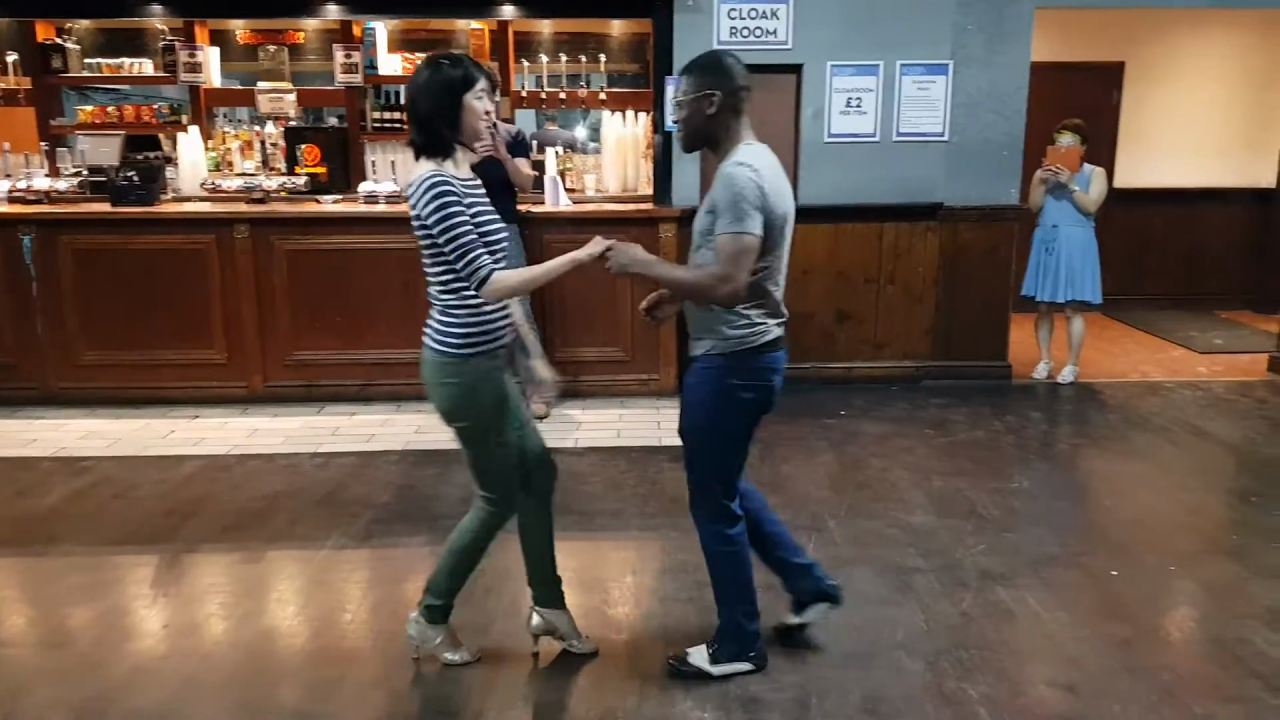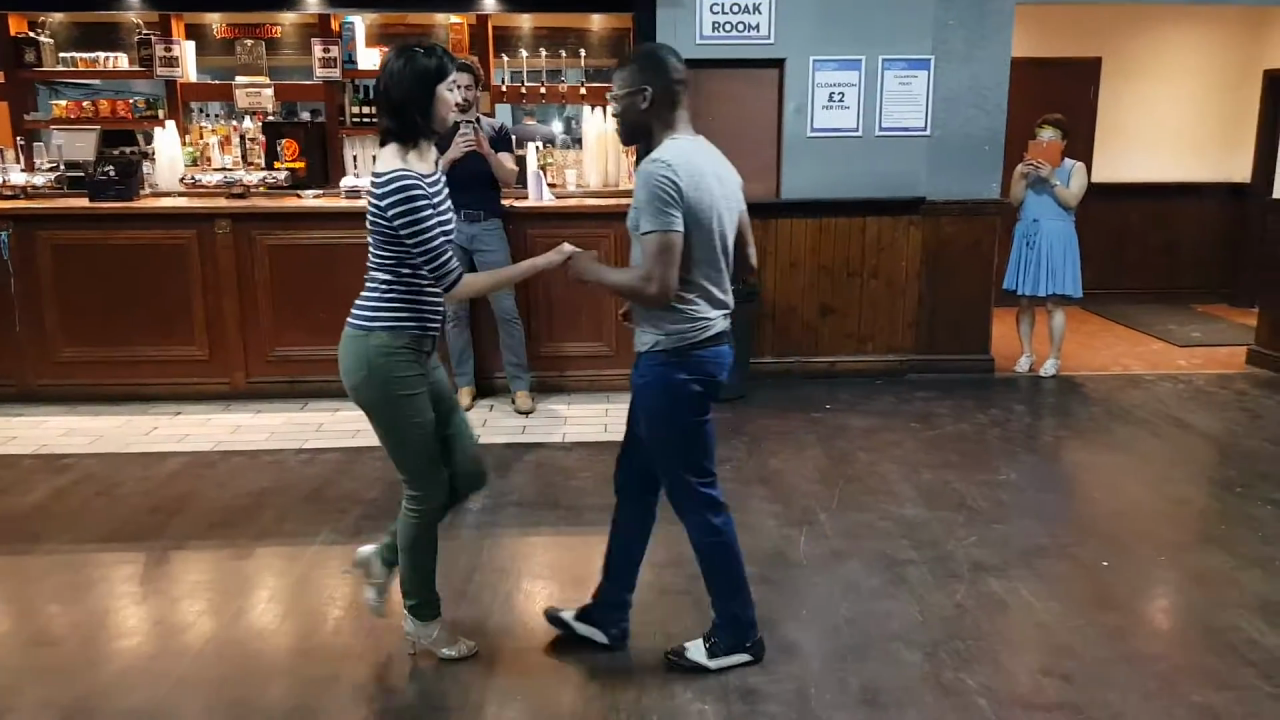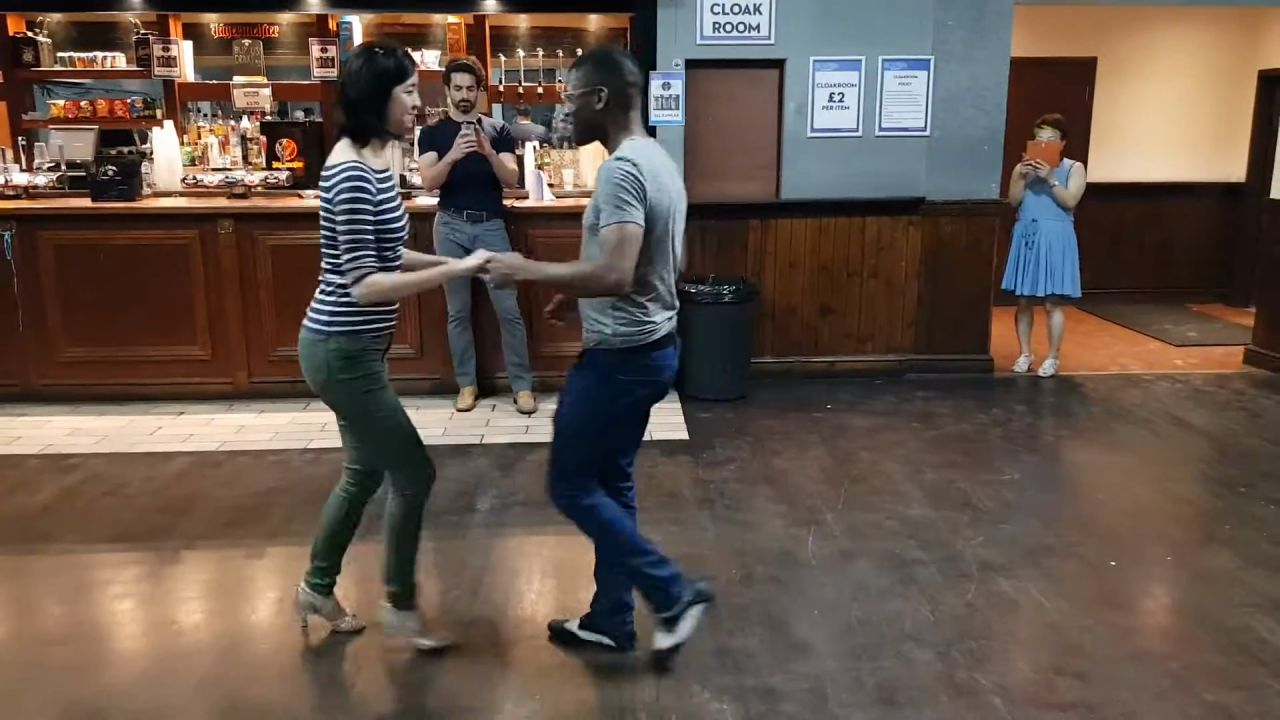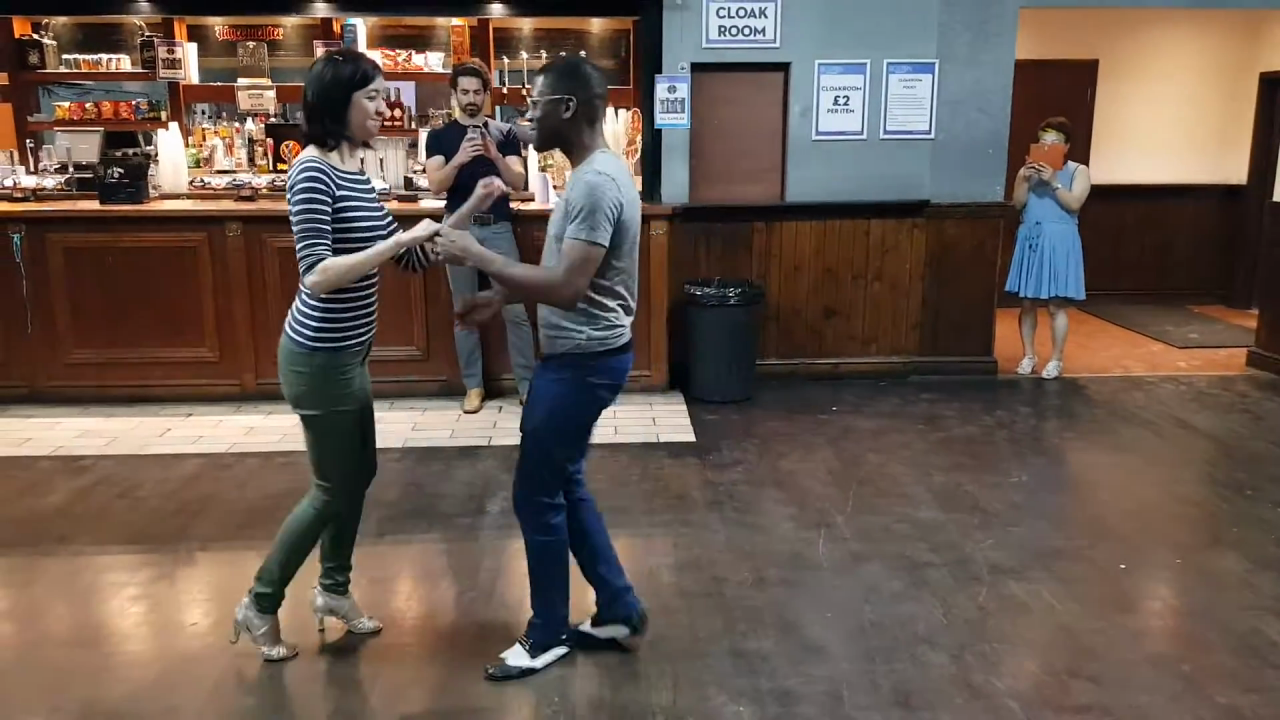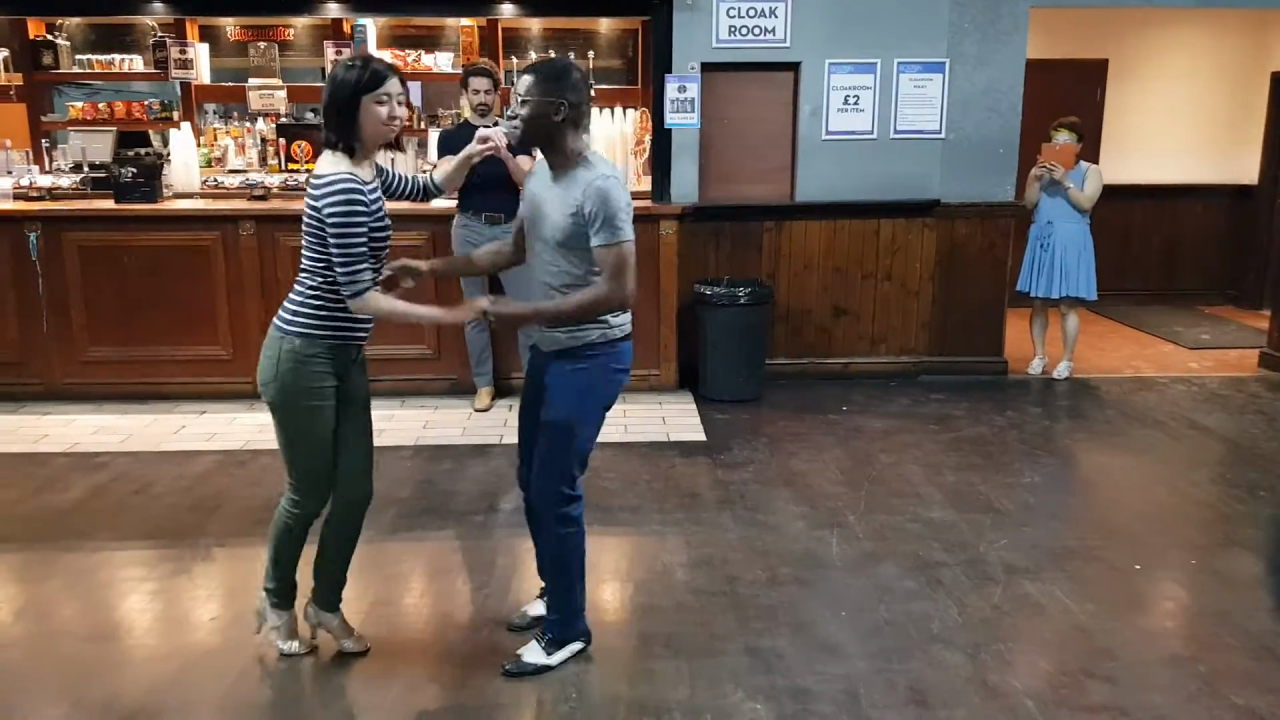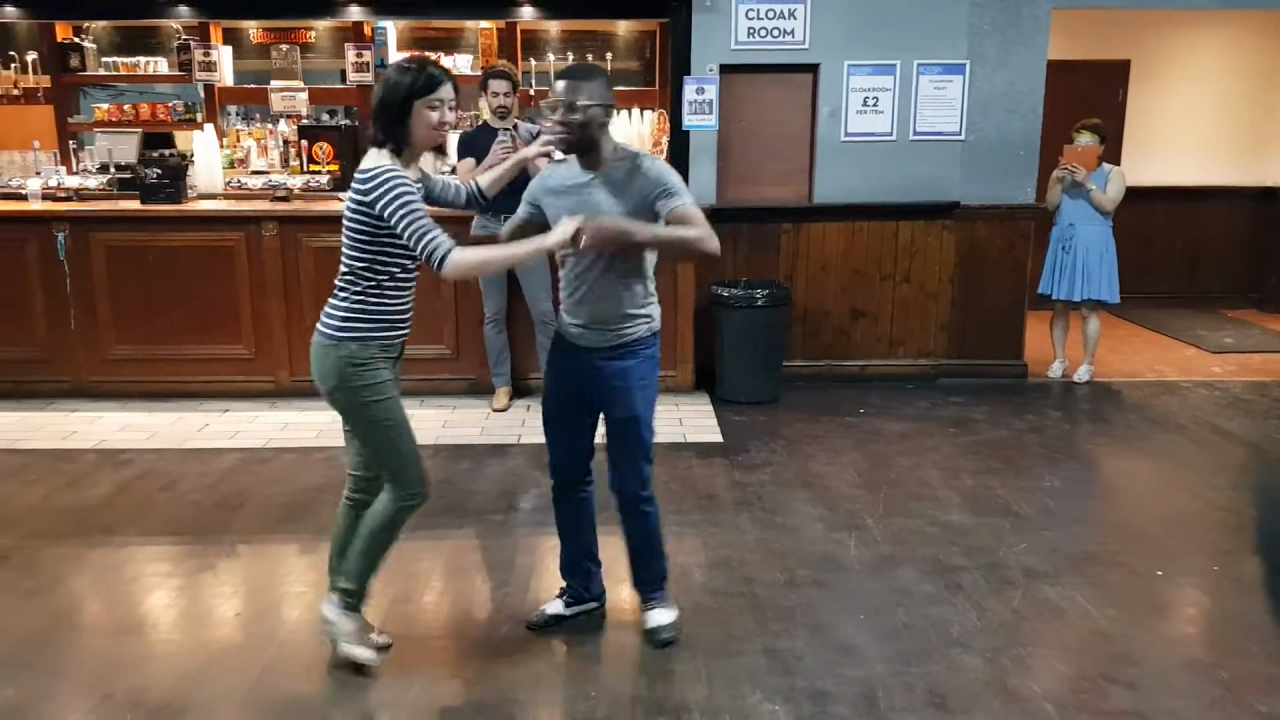
dt=0.3s
person 1, frame 1
left shoulder: (740, 175)
right shoulder: (755, 164)
left elbow: (727, 284)
left wrist: (647, 265)
right wrist: (677, 292)
left hip: (731, 362)
right hip: (748, 356)
left knee: (712, 503)
right knee: (724, 489)
left ankle: (738, 644)
right ankle: (810, 584)
person 1, frame 2
left shoulder: (661, 171)
right shoulder: (716, 161)
left elbow: (657, 286)
right elbow: (745, 260)
left wrist: (593, 270)
left hip: (676, 357)
right hip: (704, 343)
left knee: (695, 497)
right knee: (635, 481)
left ankle: (737, 634)
right ankle: (607, 615)
person 1, frame 3
left shoulder: (623, 170)
right shoulder: (657, 161)
left elbow: (614, 275)
left wrist: (527, 269)
right wrist: (580, 293)
left hip: (621, 356)
right hip: (651, 348)
left knee: (571, 485)
right knee: (610, 482)
left ankle: (673, 592)
right ankle: (610, 619)
person 1, frame 4
left shoulder: (598, 184)
right shoulder: (590, 174)
left elbow: (566, 289)
left wrist: (478, 255)
right wrist: (501, 296)
left hip: (584, 364)
right hip: (570, 358)
left knee: (539, 495)
right knee: (560, 485)
left ankle: (548, 633)
right ankle: (619, 609)
person 1, frame 5
left shoulder: (601, 185)
right shoulder: (539, 176)
left elbow: (617, 292)
right elbow: (515, 249)
left wrist: (521, 313)
right wrist: (434, 267)
left hip: (591, 355)
right hip: (551, 352)
left knee: (555, 489)
right knee: (536, 481)
left ankle: (566, 630)
right ankle: (560, 591)
person 1, frame 6
left shoulder: (648, 174)
right shoulder: (549, 179)
left elbow: (707, 243)
right elbow: (506, 246)
left wrist: (631, 232)
left hip: (628, 350)
right hip: (570, 348)
left knee: (630, 483)
right knee: (567, 477)
left ankle: (656, 593)
right ankle: (581, 589)
person 2, frame 1
left shoulder: (463, 175)
right shoulder: (437, 185)
right elbow: (487, 284)
right wrist: (579, 257)
left hip: (483, 358)
right hip: (464, 364)
left knee: (536, 473)
right knee: (499, 496)
left ankle: (548, 606)
right ankle: (429, 619)
person 2, frame 2
left shoulder: (423, 161)
right shoulder: (400, 178)
right elbow: (452, 283)
right wrist: (538, 263)
left hip: (410, 348)
right hip: (384, 353)
left knee: (467, 471)
right knee: (426, 488)
left ankle: (386, 556)
right ankle: (422, 619)
person 2, frame 3
left shoulder: (374, 163)
right shoulder: (352, 172)
right elbow: (361, 284)
left wrist: (440, 264)
right wrist: (456, 269)
left hip: (355, 346)
right hip: (342, 349)
left knee: (364, 471)
right knee: (414, 473)
left ankle: (317, 589)
right ankle: (400, 604)
person 2, frame 4
left shoulder: (353, 172)
right shoulder: (313, 171)
left elbow: (409, 256)
right elbow: (318, 275)
left wrist: (468, 214)
right wrist: (400, 240)
left hip: (347, 353)
right hip: (319, 356)
left knee: (356, 473)
right knee: (334, 488)
left ankle: (333, 589)
right ankle: (258, 606)
person 2, frame 5
left shoulder: (365, 174)
right shoulder: (341, 182)
left elbow: (426, 188)
right elbow: (359, 297)
left wrist: (468, 155)
right wrist: (449, 315)
left hip: (342, 356)
right hip: (302, 355)
left knee: (355, 491)
right knee: (310, 493)
left ankle: (326, 605)
right ankle: (276, 602)
person 2, frame 6
left shoulder: (404, 174)
right shoulder: (381, 176)
left elbow: (467, 194)
right elbow: (448, 261)
left wrist: (524, 157)
right wrist: (543, 245)
left hip: (367, 353)
right hip: (351, 354)
left knee: (369, 481)
right knee: (409, 486)
left ankle: (344, 601)
right ankle: (344, 604)
person 3, frame 1
left shoulder: (513, 135)
left elbow: (526, 183)
left wrist: (504, 157)
left hip: (505, 231)
left knee: (521, 313)
left ankle: (534, 388)
person 3, frame 2
left shoulder: (497, 129)
right shoulder: (435, 131)
left elbow: (510, 178)
left wrist: (487, 152)
right wrist: (451, 153)
left hip: (489, 225)
left knee: (505, 309)
right knee: (455, 310)
left ankle: (519, 385)
right ankle: (464, 383)
person 3, frame 3
left shoulder: (498, 130)
right shoulder: (432, 133)
left elbow: (511, 179)
right elbow: (428, 182)
left wrist: (489, 153)
right wrist: (453, 155)
left hip: (490, 225)
right hip: (450, 226)
left knee: (508, 309)
right knee: (458, 310)
left ankle: (522, 386)
right ankle: (466, 384)
person 3, frame 4
left shoulder: (505, 133)
right shoulder: (440, 136)
left elbow: (519, 182)
right elbow: (435, 185)
left wrist: (494, 156)
right wrist: (459, 159)
left hip: (498, 228)
left knee: (516, 311)
left ankle: (528, 385)
right ankle: (473, 386)
person 3, frame 5
right shoulder: (451, 136)
left elbow: (528, 181)
left wrist: (505, 156)
left hip: (508, 227)
right hip: (469, 228)
right ankle: (484, 384)
person 3, frame 6
left shoulder: (533, 134)
right shoulder: (471, 138)
right elbow: (465, 186)
left wrist: (524, 158)
right wrist: (489, 162)
right hip: (487, 229)
left knee: (543, 311)
right knee: (494, 313)
right ankle: (502, 385)
person 4, frame 1
left shoulder: (1095, 173)
right shoulder: (1042, 172)
left elbow: (1091, 207)
right elbow: (1033, 206)
left wrist: (1071, 185)
right wrist: (1042, 183)
left hip: (1075, 244)
right hip: (1046, 242)
left knee: (1073, 309)
right knee: (1043, 306)
left ankle: (1072, 364)
right ankle: (1044, 360)
person 4, frame 2
left shoulder: (1075, 168)
right shoulder: (1023, 167)
left elbow: (1071, 201)
right elbow: (1014, 200)
left wrist: (1052, 179)
right wrist: (1023, 177)
left hip: (1056, 238)
right hip: (1027, 236)
left knee: (1054, 303)
right knee: (1025, 301)
left ankle: (1054, 358)
right ankle: (1026, 354)
person 4, frame 3
left shoulder: (1074, 168)
right shoulder: (1022, 167)
left elbow: (1070, 202)
right elbow: (1013, 200)
left wrist: (1050, 179)
right wrist: (1022, 178)
left hip: (1055, 238)
right hip: (1026, 236)
left knee: (1053, 303)
right knee: (1024, 301)
left ankle: (1053, 358)
right ankle: (1025, 354)
person 4, frame 4
left shoulder: (1078, 172)
right shoulder: (1028, 170)
left elbow: (1074, 204)
right elbow: (1017, 203)
left wrist: (1053, 182)
right wrist: (1025, 180)
left hip: (1059, 241)
right hip: (1030, 239)
left knee: (1057, 305)
right knee: (1028, 303)
left ankle: (1056, 359)
right ankle: (1028, 356)
person 4, frame 5
left shoulder: (1090, 171)
right shoulder: (1039, 169)
left elbow: (1086, 204)
right elbow: (1029, 203)
left wrist: (1065, 181)
right wrist: (1037, 180)
left hip: (1071, 241)
right hip: (1042, 238)
left knee: (1068, 306)
right knee: (1039, 303)
left ankle: (1067, 360)
right ankle: (1039, 356)
person 4, frame 6
left shoulder: (1113, 173)
right shoulder: (1062, 171)
left elbow: (1108, 206)
right elbow: (1050, 205)
left wrist: (1087, 183)
right wrist: (1059, 182)
left hip: (1093, 244)
right hip: (1064, 241)
left knee: (1089, 309)
right knee: (1060, 306)
left ankle: (1087, 363)
right ankle: (1059, 359)
